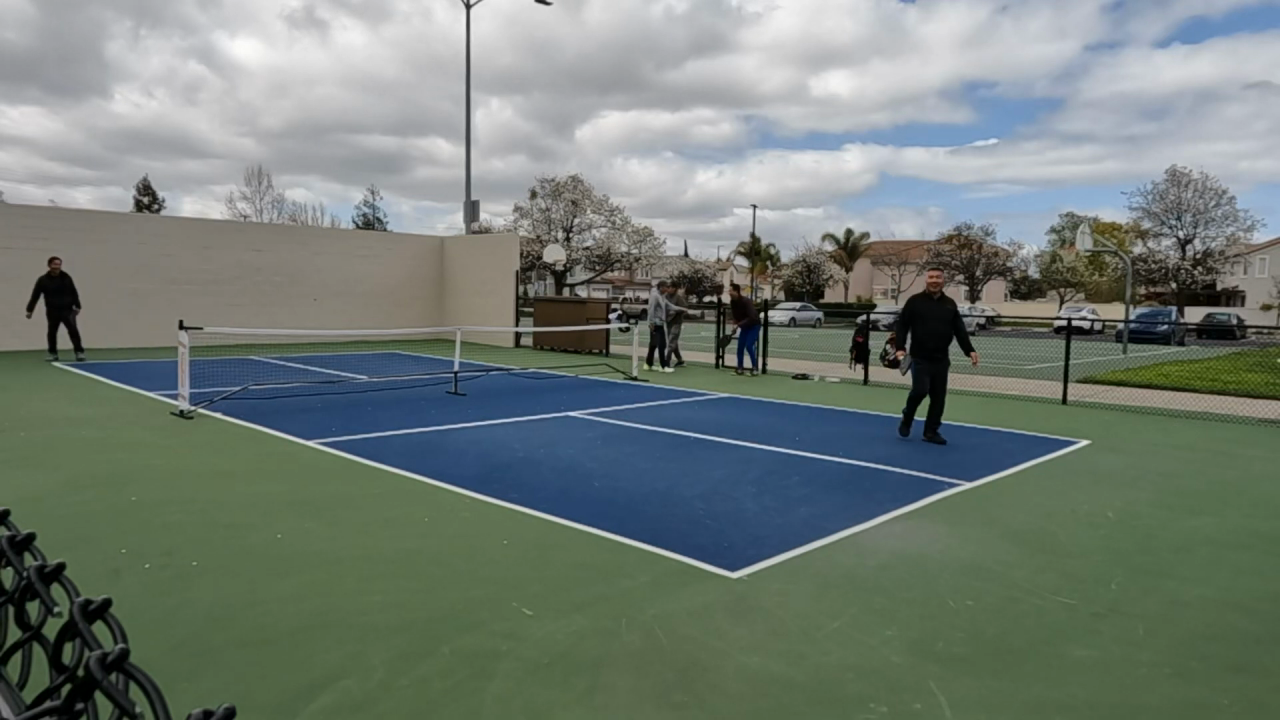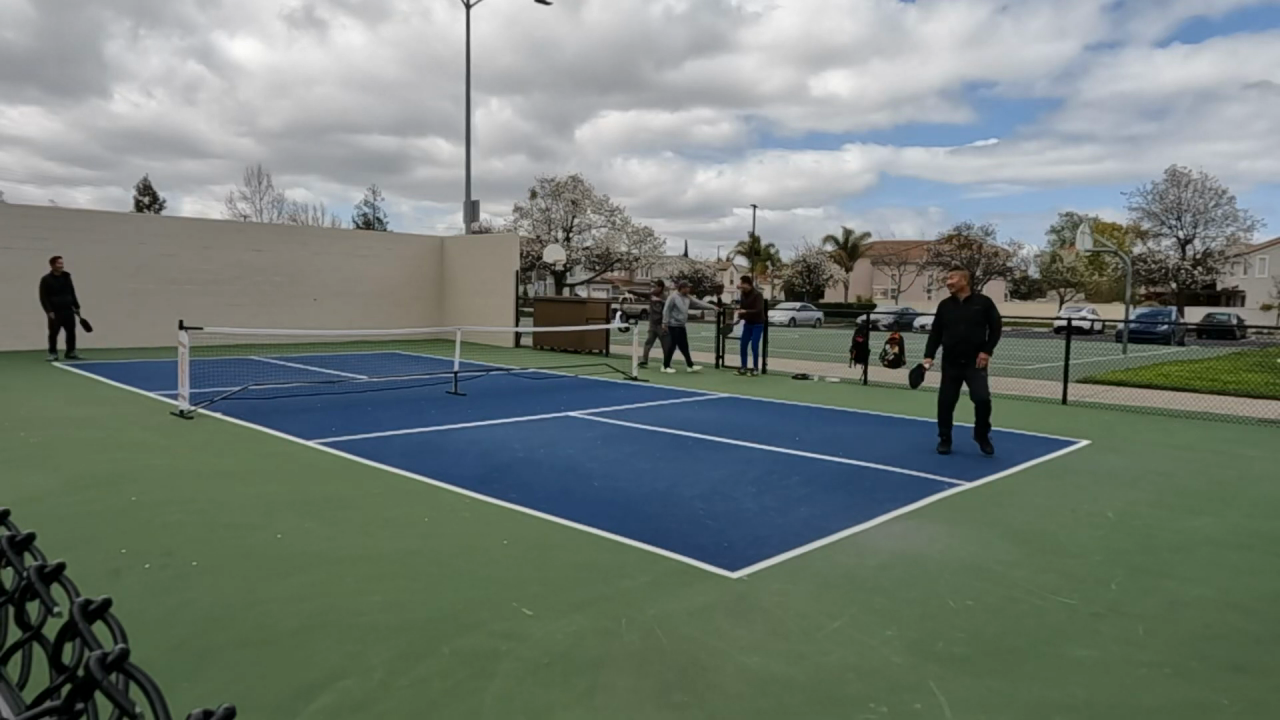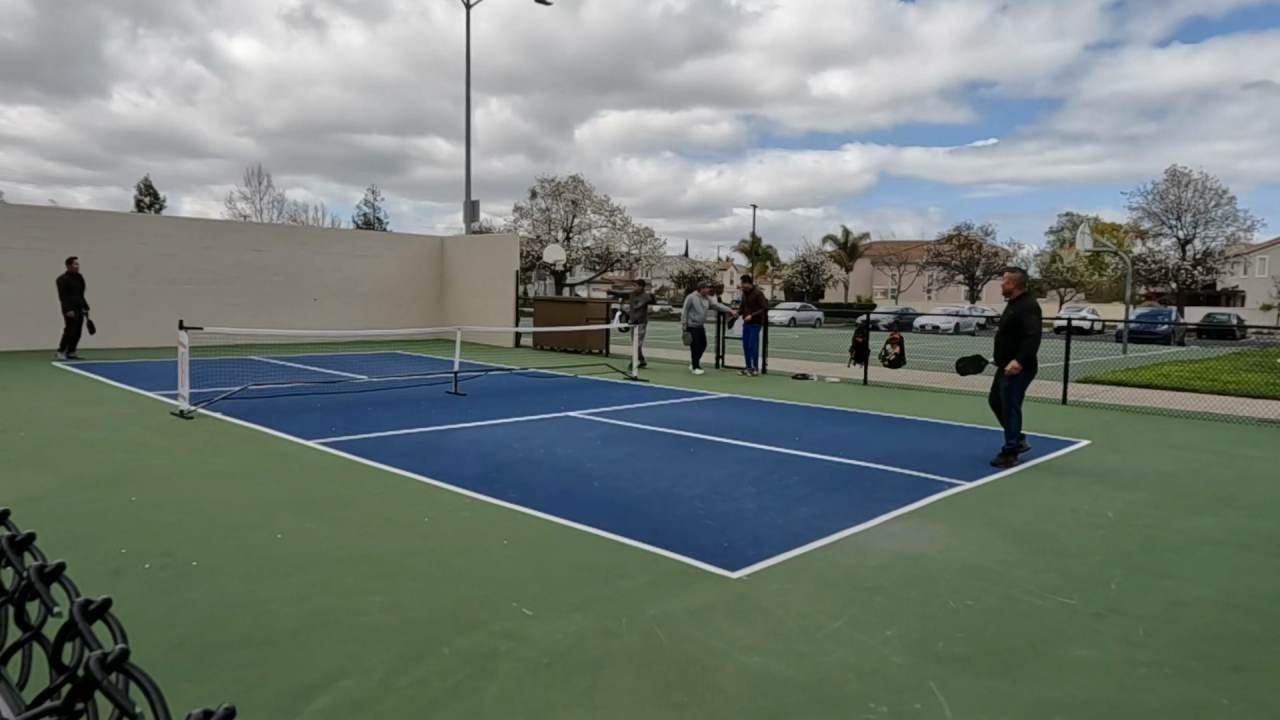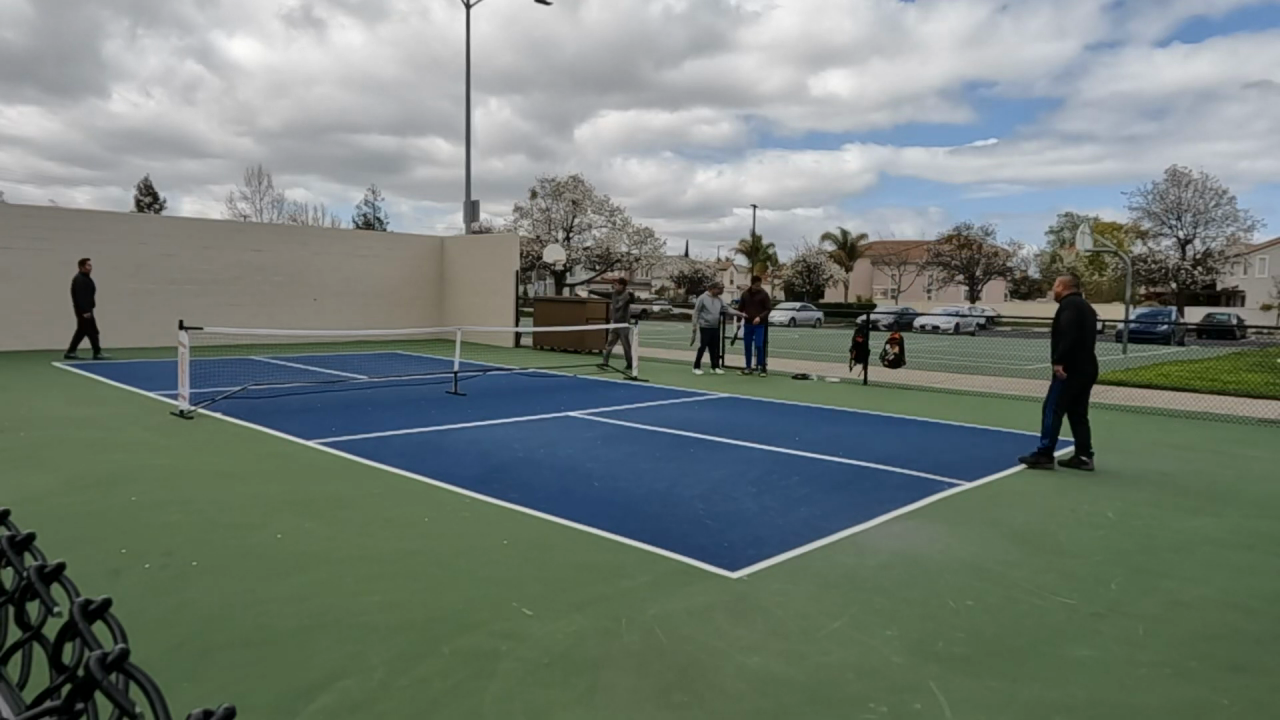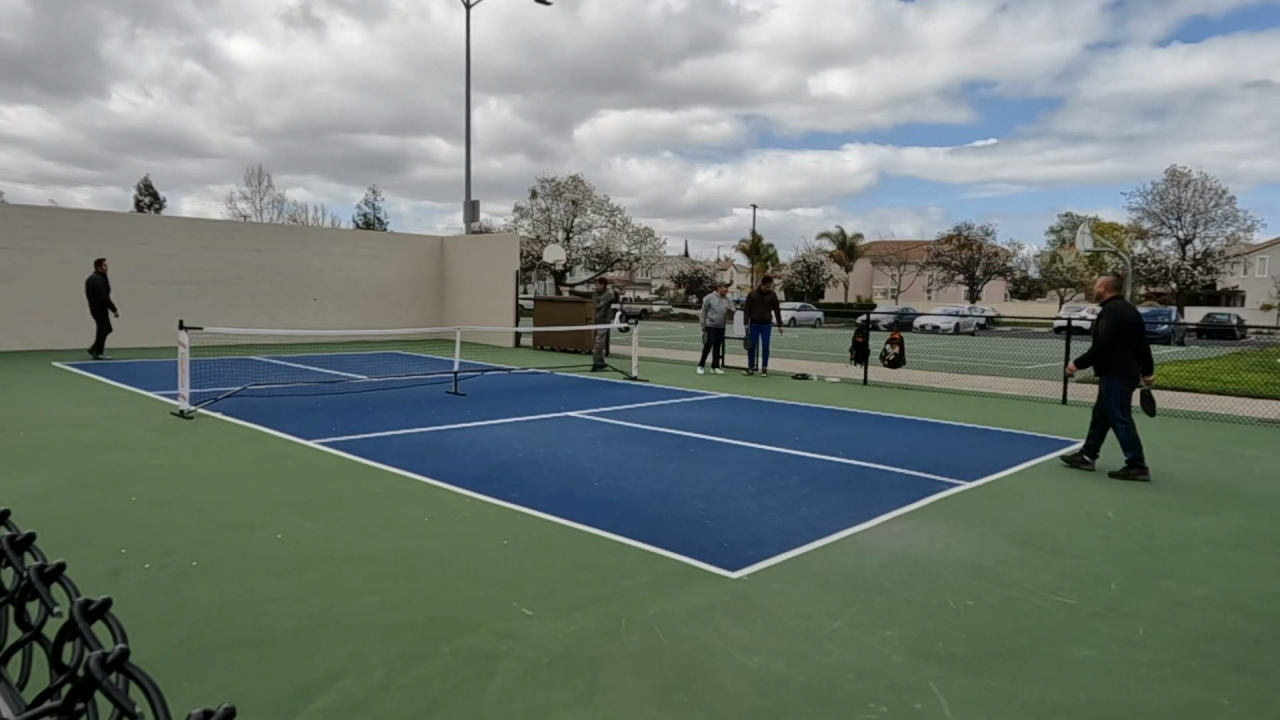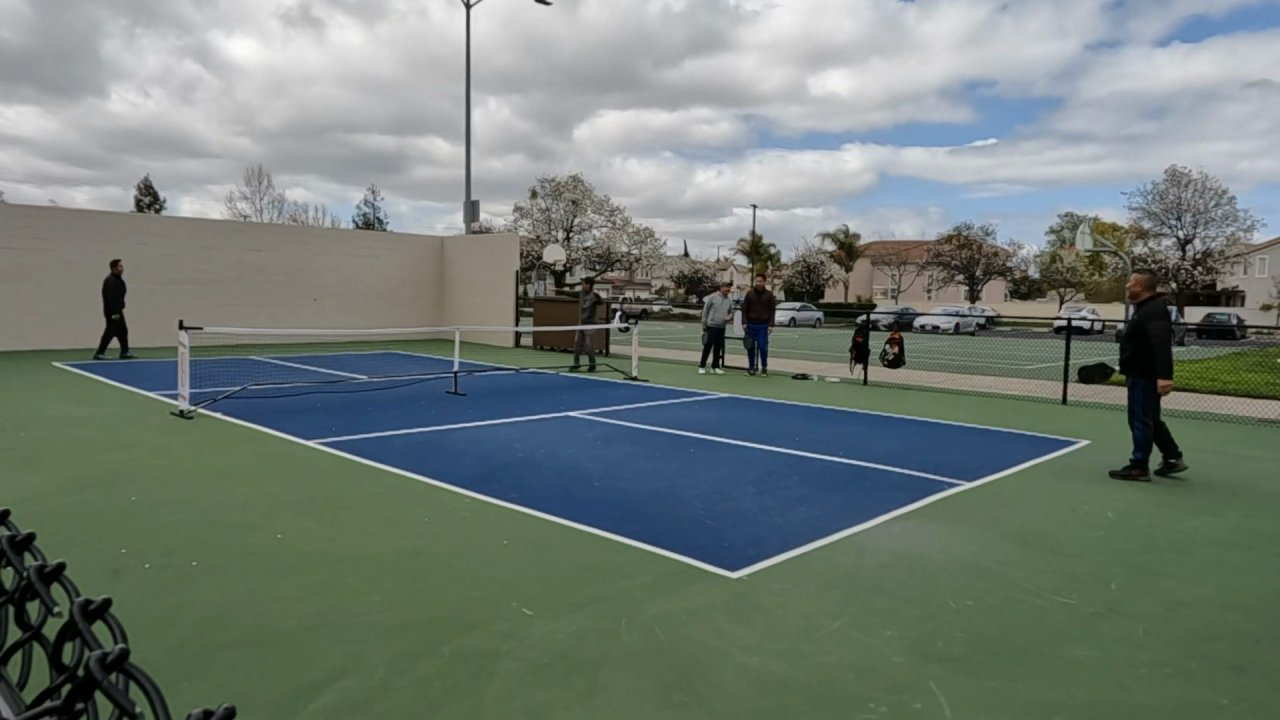
dt=0.5s
person 1, frame 1
left shoulder: (950, 304)
right shoulder: (915, 301)
left elbow: (959, 329)
right elbow: (902, 325)
left wrist: (970, 350)
right wrist: (900, 347)
left hip: (941, 358)
right hip: (920, 358)
left knee: (938, 396)
right knee: (919, 391)
left ankle: (931, 431)
right ankle: (908, 417)
person 1, frame 2
left shoulder: (983, 302)
right shoulder: (945, 305)
left elbow: (995, 327)
right elbow: (936, 332)
left wrist: (988, 351)
right wrist: (929, 355)
left hip: (975, 363)
right hip: (950, 363)
left knee: (982, 400)
right knee: (945, 401)
left ankle: (982, 435)
right ankle: (945, 439)
person 1, frame 3
left shoulder: (1028, 306)
right shoulder: (1013, 303)
left elbow: (1033, 337)
left wrist: (1018, 360)
right wrist: (1001, 356)
left hip: (1018, 369)
right hip: (1005, 366)
left knee: (1009, 408)
right knee: (995, 401)
left ankle: (1010, 452)
right ankle: (1017, 441)
person 1, frame 4
left shoulder: (1070, 305)
right shoulder: (1087, 308)
left elbow: (1068, 335)
left wrist: (1059, 362)
left hip: (1071, 371)
right hip: (1087, 371)
left knee: (1052, 410)
right knee: (1077, 414)
left ankle: (1044, 454)
right ankle: (1084, 457)
person 1, frame 5
left shoulder: (1111, 311)
right shoulder: (1129, 310)
left elbow: (1101, 346)
right elbow: (1141, 344)
left wrist: (1077, 363)
right wrist: (1147, 372)
left hip: (1115, 375)
right hip: (1126, 374)
left knee: (1119, 419)
right knee: (1100, 414)
left ankle: (1137, 466)
right ankle: (1087, 456)
person 1, frame 6
left shoulder: (1154, 311)
right shoulder: (1145, 308)
left elbow: (1161, 345)
left wrist: (1164, 376)
left hip: (1145, 377)
right hip: (1143, 375)
left knee: (1139, 420)
right knee: (1150, 419)
left ankle: (1139, 467)
right ankle: (1173, 459)
